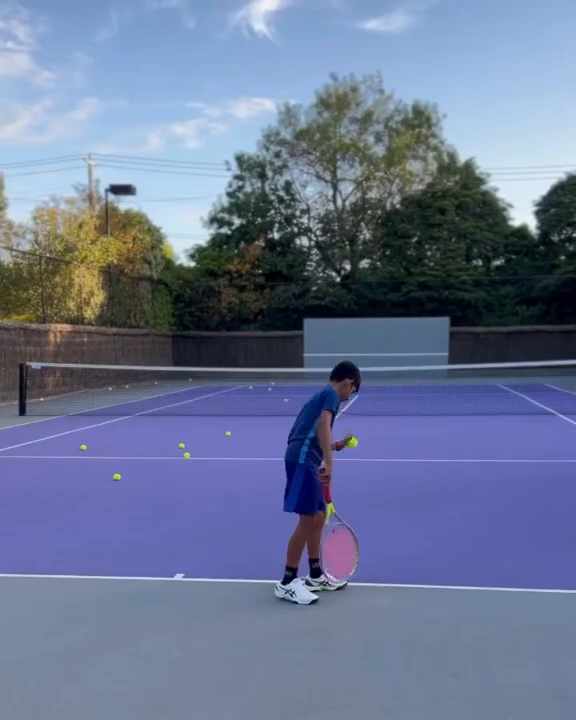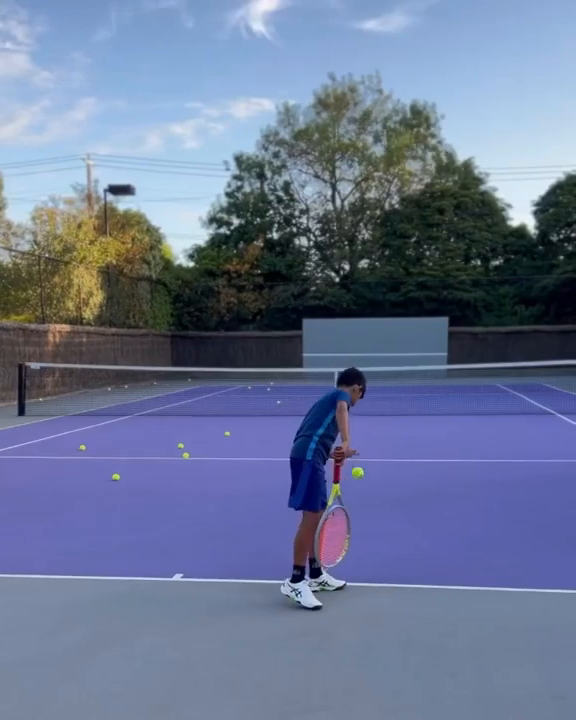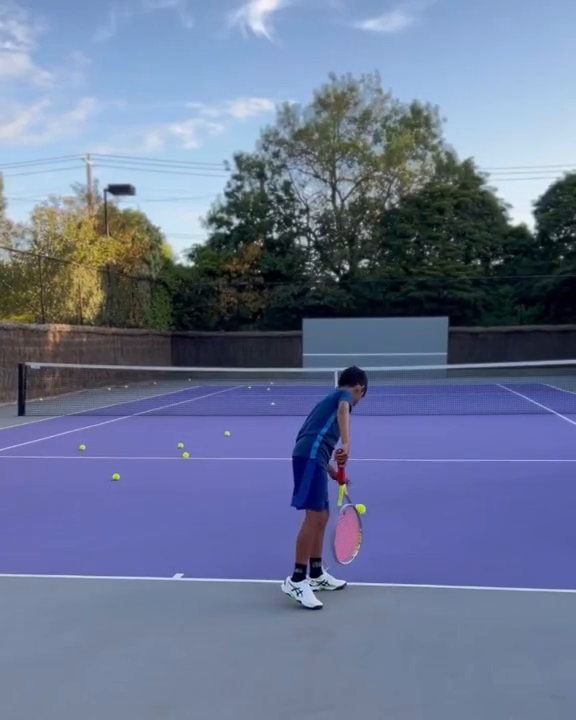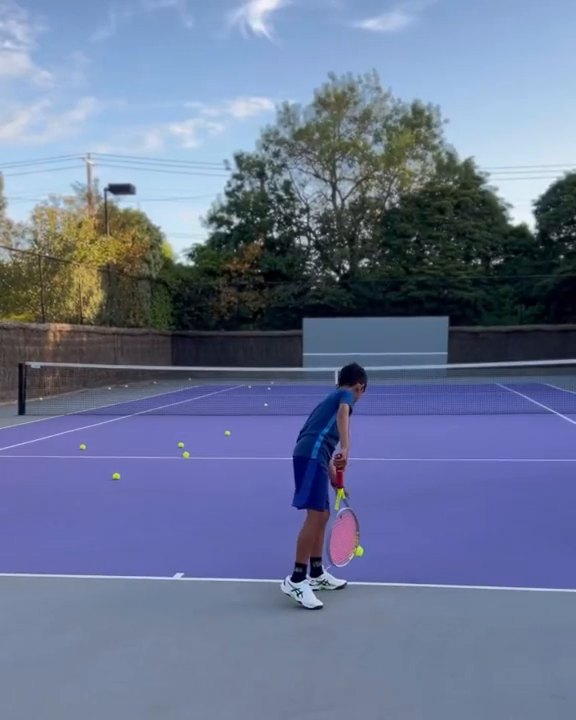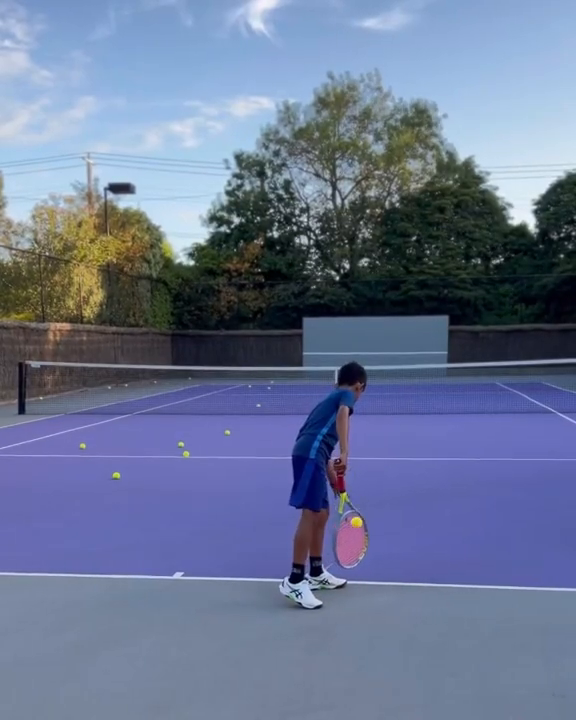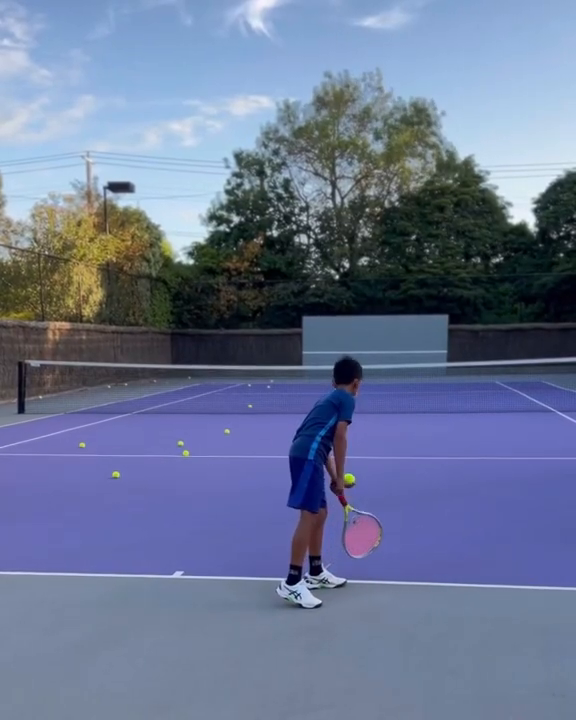
dt=0.4s
person 1, frame 1
left shoulder: (322, 395)
right shoulder: (331, 395)
right elbow: (322, 426)
left wrist: (334, 446)
right wrist: (328, 462)
left hip: (306, 460)
right hip: (302, 460)
left knee: (318, 517)
right knee: (307, 519)
left ankle: (316, 576)
right ankle: (287, 582)
person 1, frame 2
left shoulder: (329, 400)
right shoulder: (342, 395)
right elbow: (342, 410)
left wrist: (338, 453)
right wrist: (346, 441)
left hip: (309, 458)
right hip: (307, 457)
left knee: (320, 515)
right knee: (311, 517)
left ankle: (315, 575)
right ankle: (295, 581)
person 1, frame 3
left shoulder: (332, 399)
right shoulder: (345, 395)
right elbow: (343, 410)
left wrist: (333, 473)
right wrist: (346, 443)
left hip: (311, 456)
right hip: (310, 456)
left knee: (322, 515)
right knee: (314, 516)
left ankle: (316, 574)
right ankle: (296, 580)
person 1, frame 4
left shoulder: (332, 398)
right shoulder: (347, 395)
right elbow: (343, 412)
left wrist: (335, 481)
right wrist: (345, 448)
left hip: (311, 455)
right hip: (311, 455)
left knee: (322, 515)
right knee: (315, 516)
left ankle: (316, 574)
right ankle: (296, 580)
person 1, frame 5
left shoulder: (332, 398)
right shoulder: (347, 395)
right elbow: (342, 415)
left wrist: (333, 479)
right wrist: (344, 453)
left hip: (310, 455)
right hip: (310, 455)
left knee: (321, 514)
right knee: (310, 515)
left ankle: (316, 573)
right ankle: (294, 581)
person 1, frame 6
left shoulder: (330, 398)
right shoulder: (347, 398)
right elbow: (340, 438)
left wrist: (335, 479)
right wrist: (340, 477)
left hip: (306, 455)
right hip: (308, 456)
left knee: (320, 514)
right knee: (309, 516)
left ankle: (316, 573)
right ankle: (291, 583)
